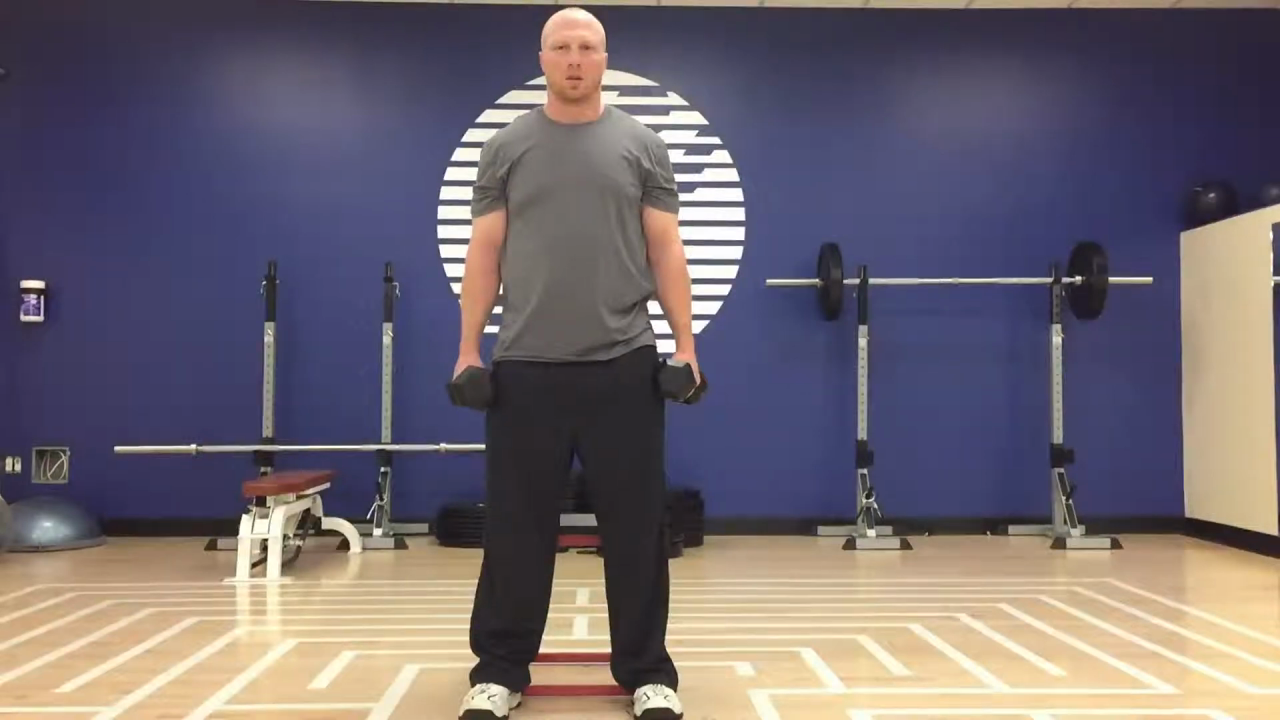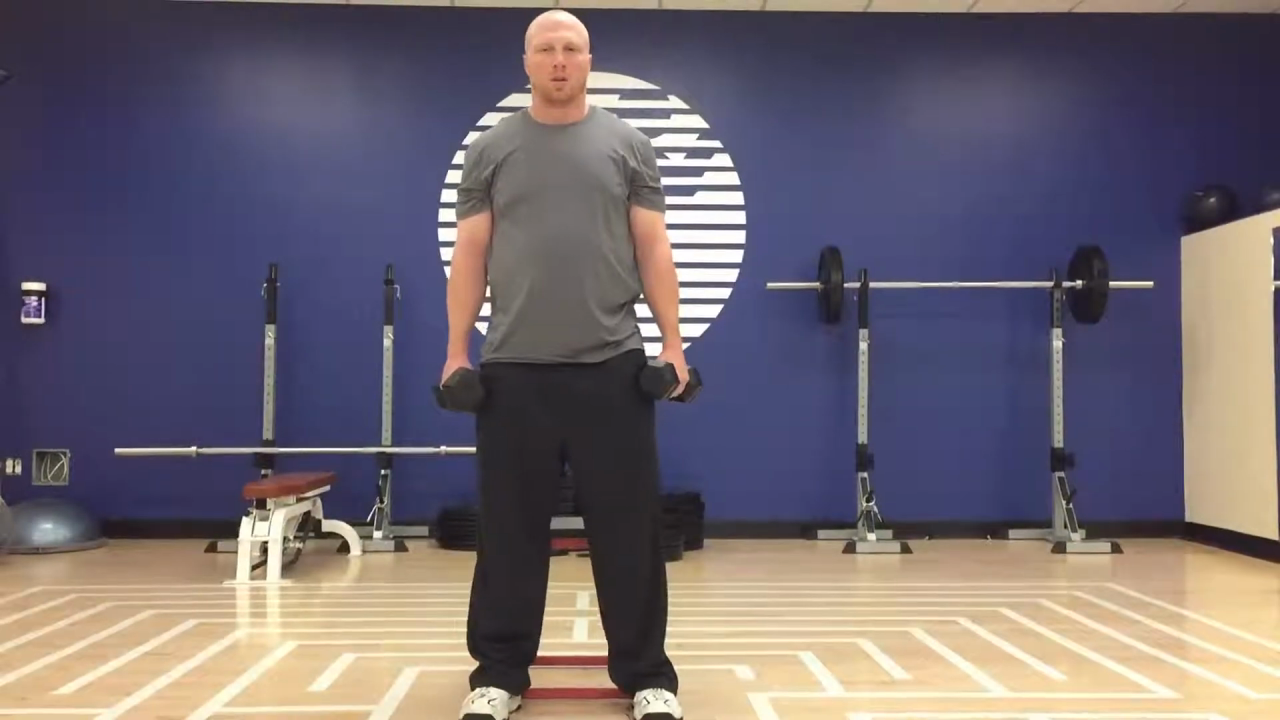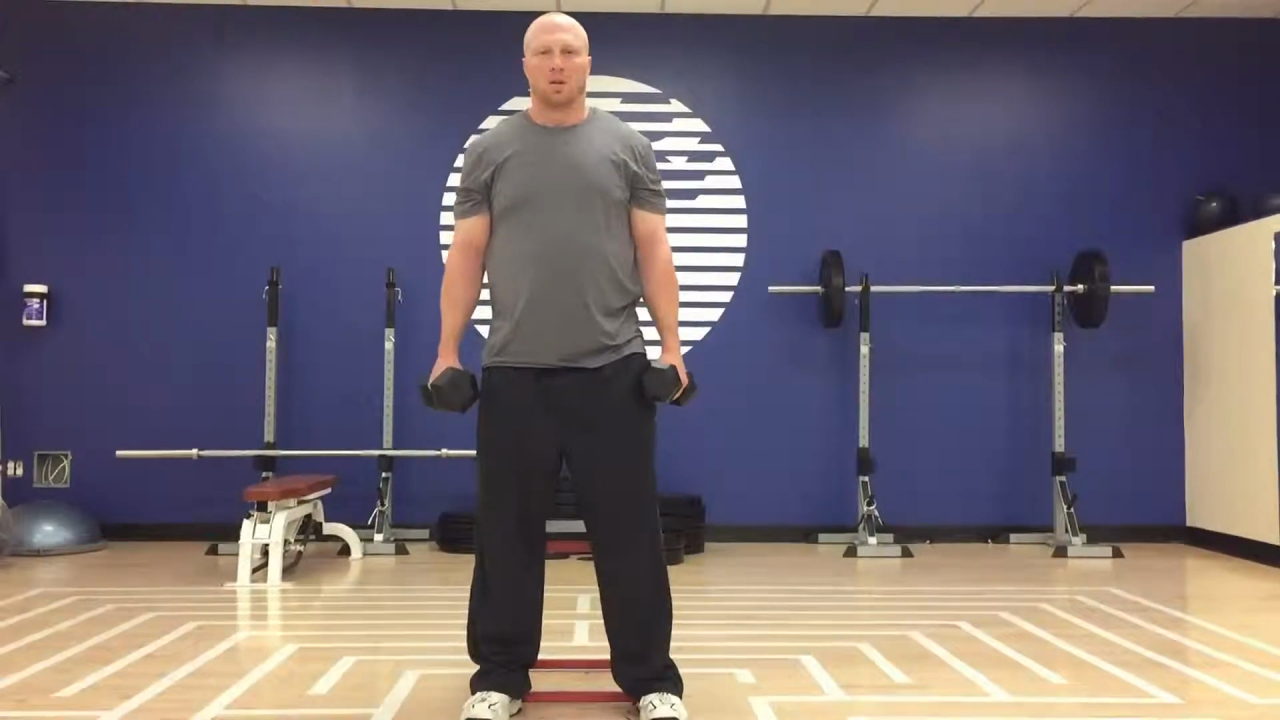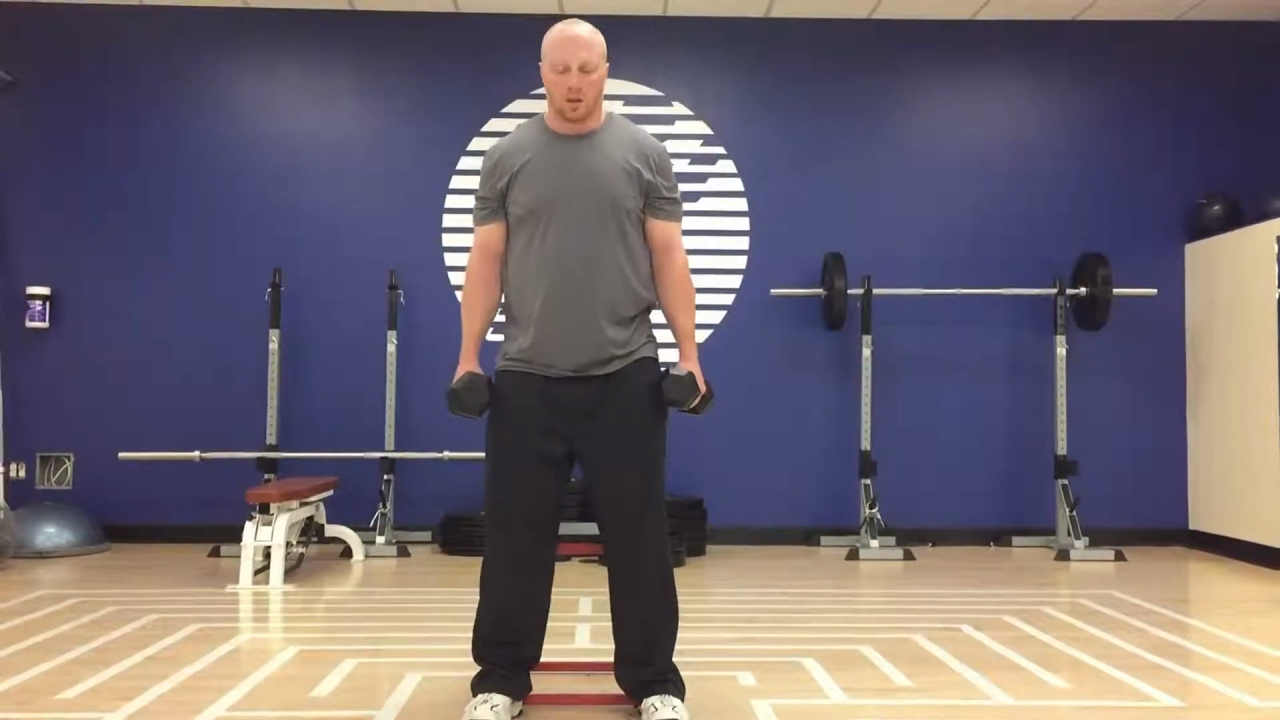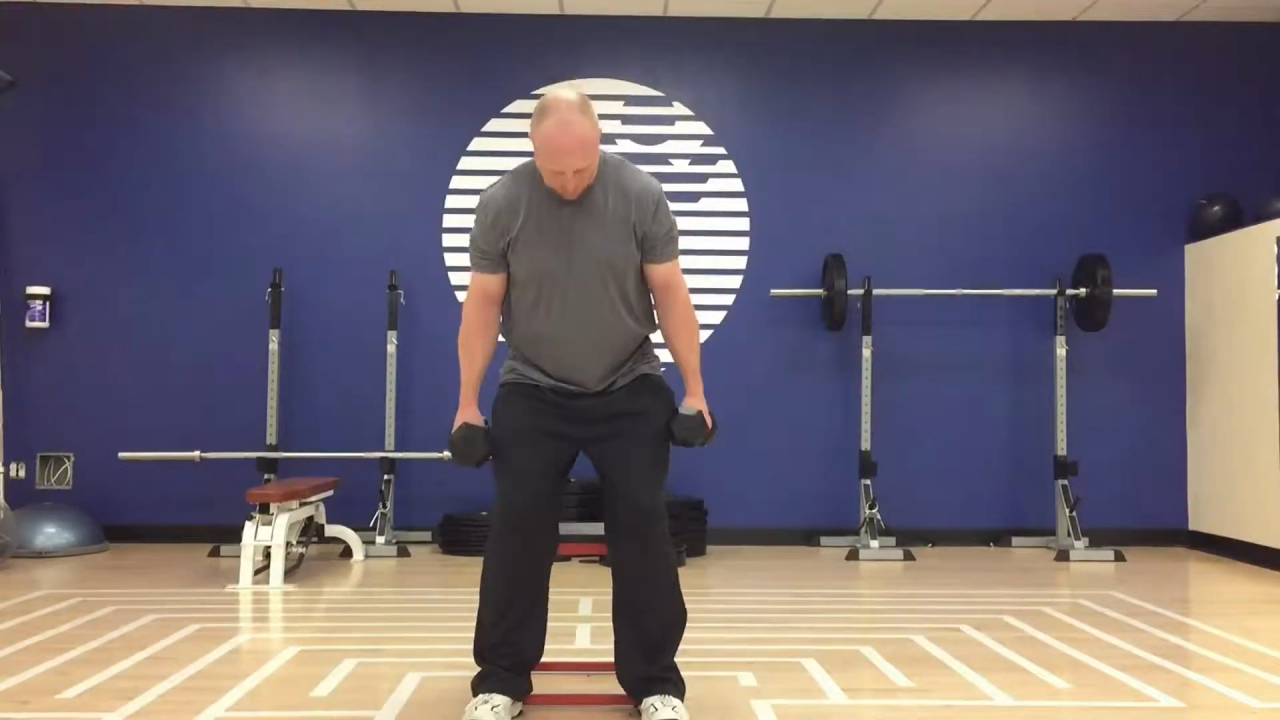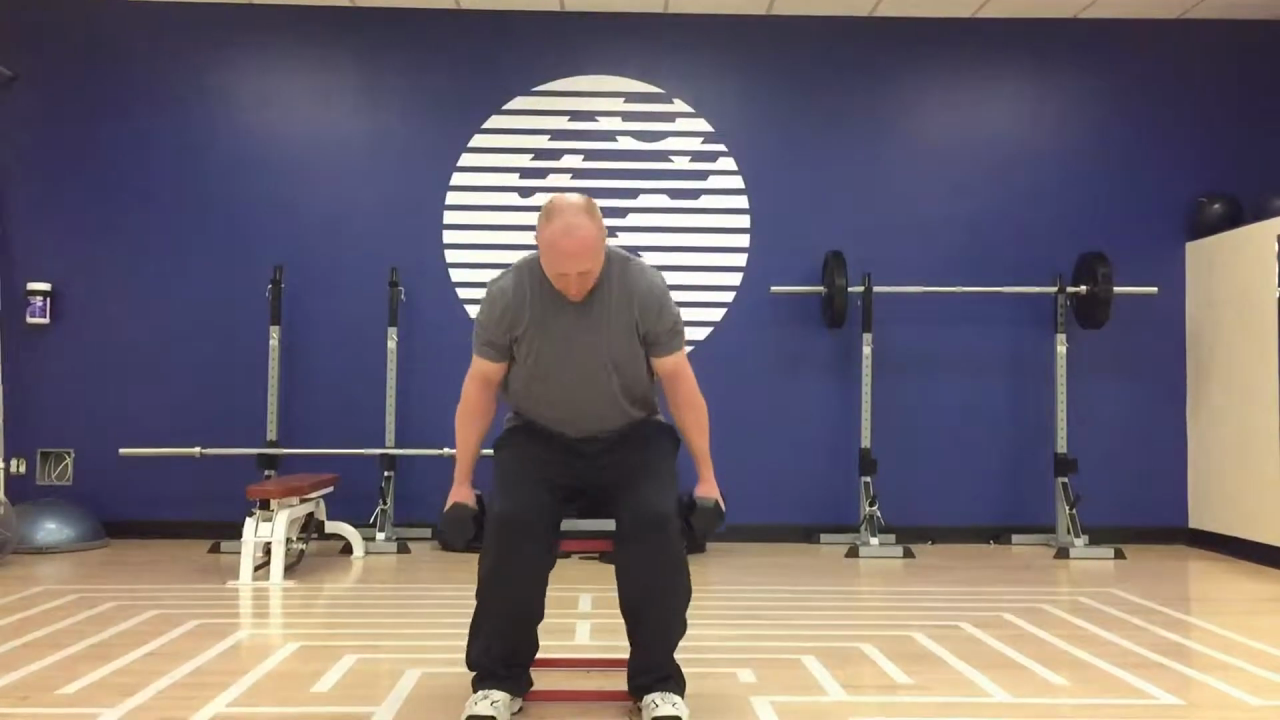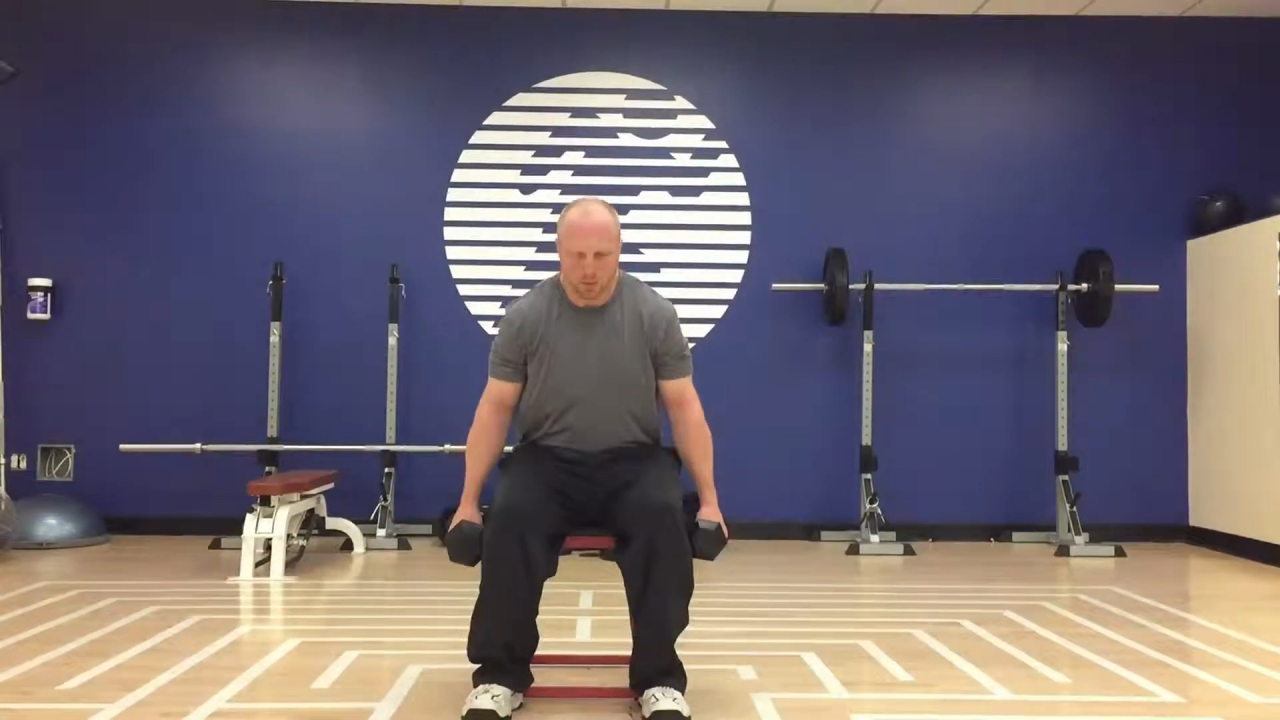
dt=0.4s
person 1, frame 1
left shoulder: (641, 146)
right shoulder: (507, 147)
left elbow: (666, 249)
right elbow: (485, 251)
left wrist: (685, 343)
right wrist: (469, 347)
left hip: (623, 365)
right hip: (526, 367)
left knee: (634, 525)
right knee: (517, 525)
person 1, frame 2
left shoulder: (626, 146)
right shoulder: (491, 149)
left elbow: (653, 249)
right elbow: (470, 253)
left wrist: (672, 343)
right wrist: (457, 350)
left hip: (612, 367)
right hip: (514, 370)
left knee: (627, 527)
right knee: (510, 528)
person 1, frame 3
left shoulder: (627, 147)
right shoulder: (490, 150)
left elbow: (654, 252)
right elbow: (466, 255)
left wrist: (671, 345)
right wrist: (447, 350)
left hip: (613, 370)
right hip: (515, 372)
left knee: (629, 530)
right knee: (508, 531)
person 1, frame 4
left shoulder: (644, 153)
right shoulder: (508, 157)
left elbow: (669, 258)
right elbow: (486, 261)
left wrist: (689, 353)
right wrist: (468, 355)
left hip: (624, 377)
right hip: (527, 378)
left knee: (636, 532)
right knee: (516, 531)
person 1, frame 5
left shoulder: (640, 195)
right shoulder: (502, 203)
left elbow: (671, 295)
right elbow: (483, 305)
left wrist: (694, 389)
right wrist: (468, 399)
left hip: (629, 390)
right hip: (533, 391)
left knee: (641, 524)
right knee: (519, 526)
person 1, frame 6
left shoulder: (644, 288)
right shoulder: (508, 295)
left elbow: (678, 381)
right elbow: (482, 385)
left wrist: (705, 474)
right wrist: (462, 480)
left hip: (631, 436)
right hip: (538, 439)
left knee: (654, 523)
right knee: (512, 524)
person 1, frame 7
left shoulder: (654, 315)
right shoulder: (524, 318)
left elbow: (685, 408)
right elbow: (495, 408)
left wrist: (709, 498)
right wrist: (468, 500)
left hip: (632, 461)
right hip: (547, 462)
left knee: (661, 516)
right knee: (511, 518)
right ankle: (499, 676)
